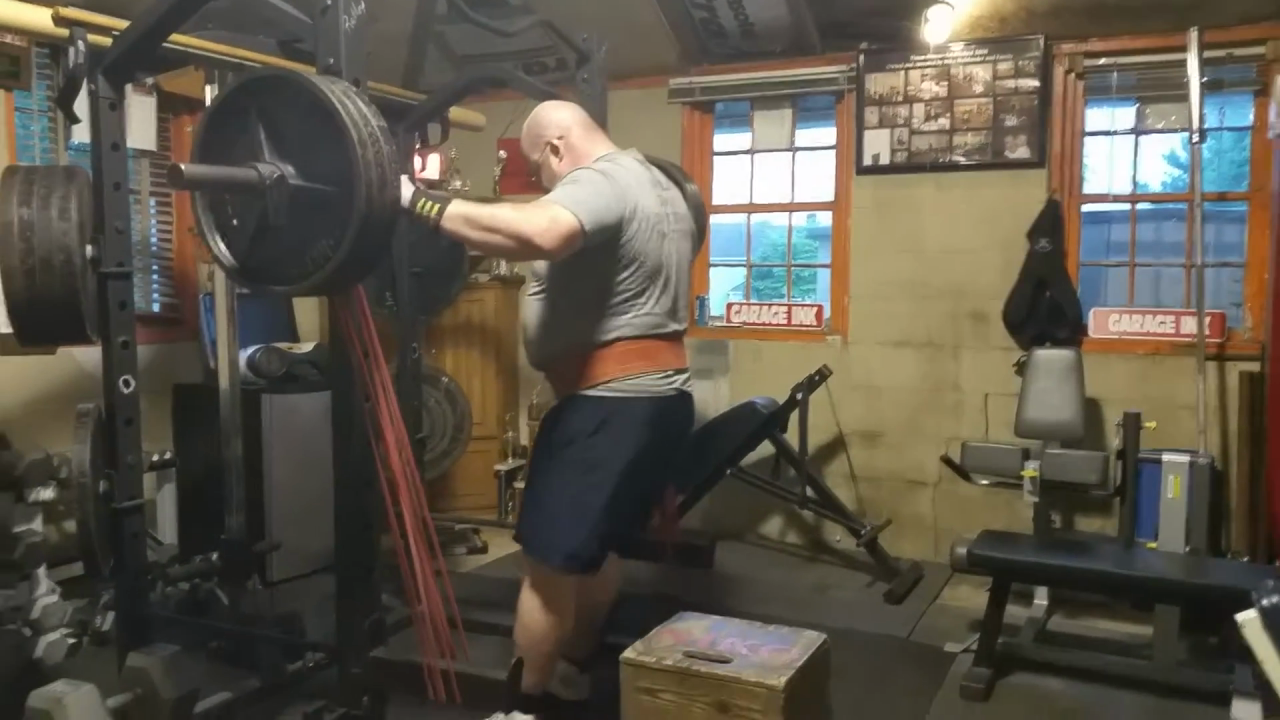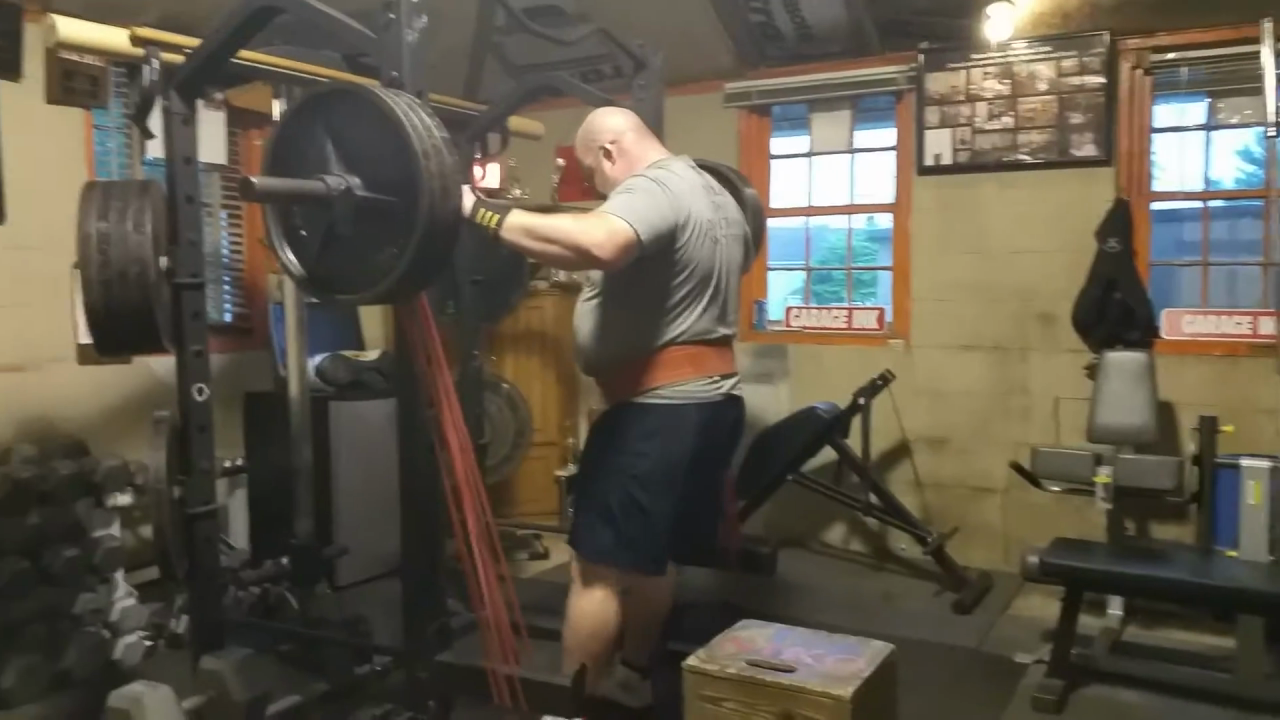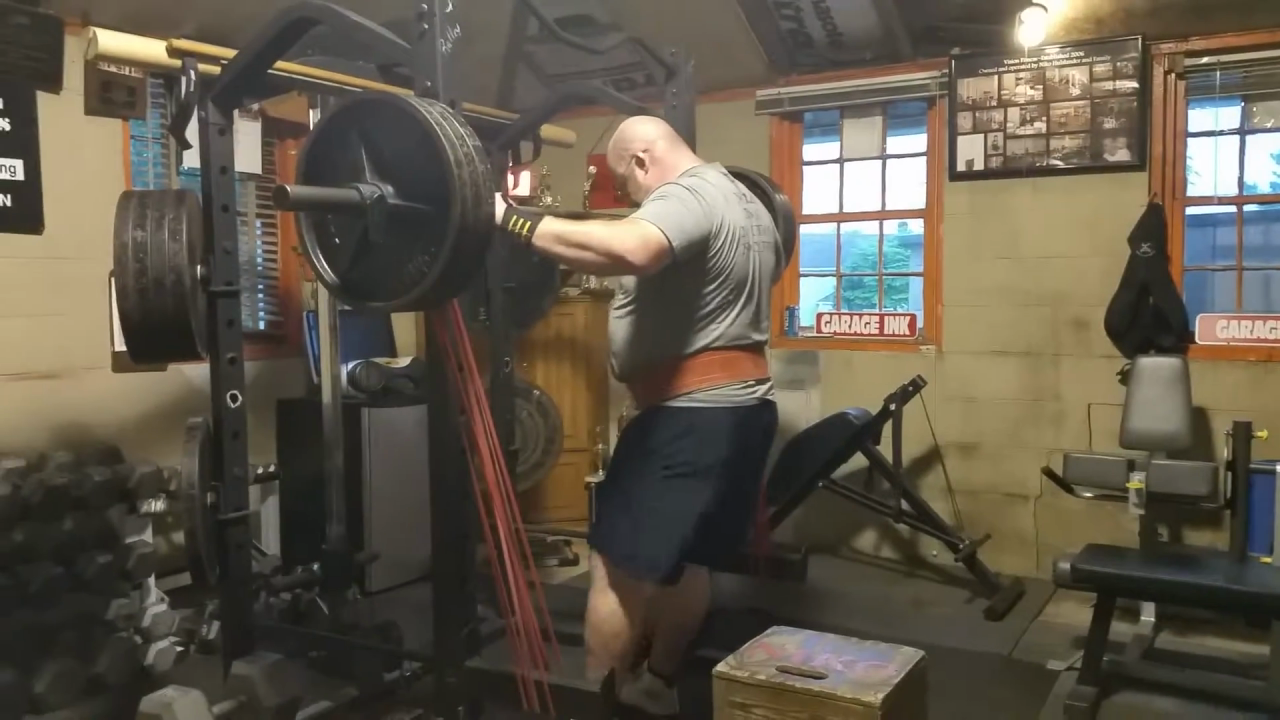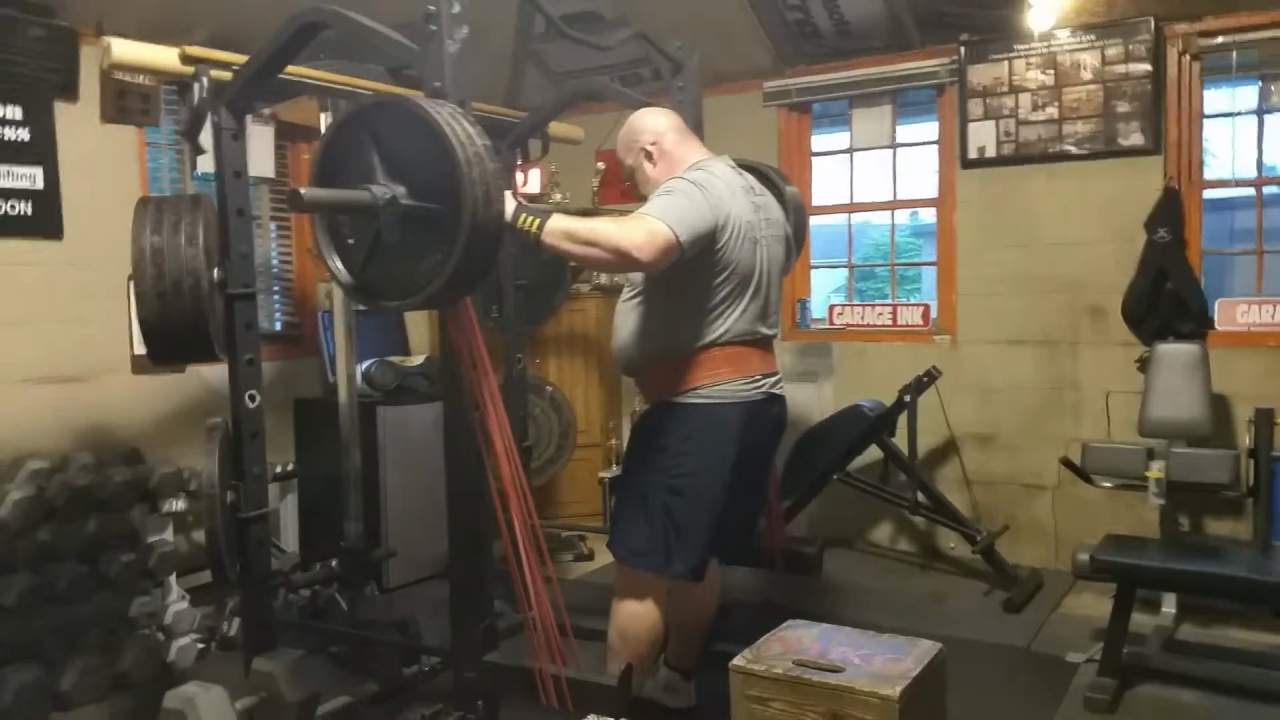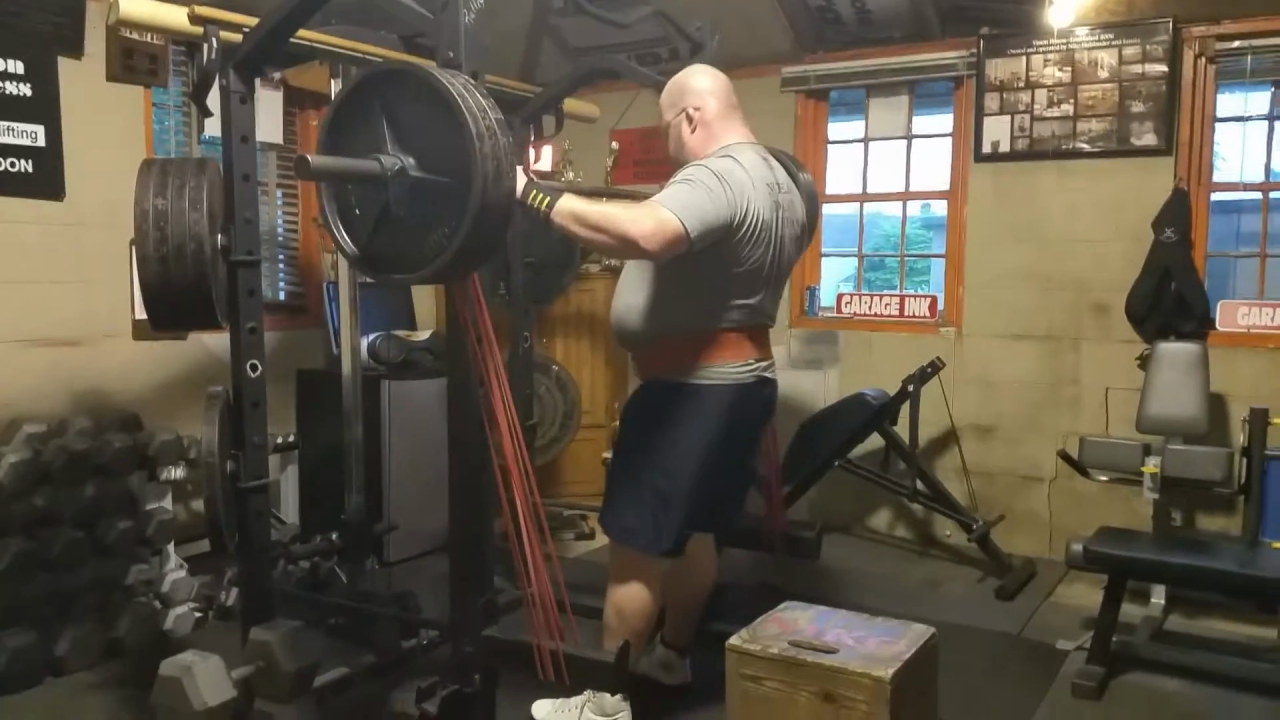
dt=0.4s
person 1, frame 1
left shoulder: (600, 183)
right shoulder: (659, 186)
left elbow: (539, 233)
left wrist: (426, 203)
left hip: (612, 402)
right hip: (661, 395)
left knee: (548, 560)
right knee: (591, 545)
person 1, frame 2
left shoulder: (653, 190)
right shoulder: (714, 193)
left elbow: (596, 243)
left wrist: (483, 212)
left hip: (660, 407)
right hip: (712, 398)
left knee: (599, 563)
right knee: (651, 555)
right ankle: (630, 679)
person 1, frame 3
left shoulder: (686, 197)
right shoulder: (744, 200)
left elbow: (628, 248)
left wrist: (517, 220)
left hip: (693, 412)
right hip: (744, 403)
left knee: (620, 567)
right knee: (682, 558)
person 1, frame 4
left shoulder: (694, 191)
right shoulder: (757, 195)
left elbow: (635, 245)
left wrist: (526, 218)
left hip: (700, 408)
right hip: (753, 397)
left knee: (642, 565)
right knee: (696, 555)
right ankle: (672, 677)
person 1, frame 5
left shoulder: (718, 179)
right shoulder: (780, 183)
left elbow: (643, 234)
left wrist: (537, 196)
left hip: (691, 387)
right hip: (743, 378)
left knee: (637, 544)
right knee: (692, 529)
right ankle: (670, 655)
